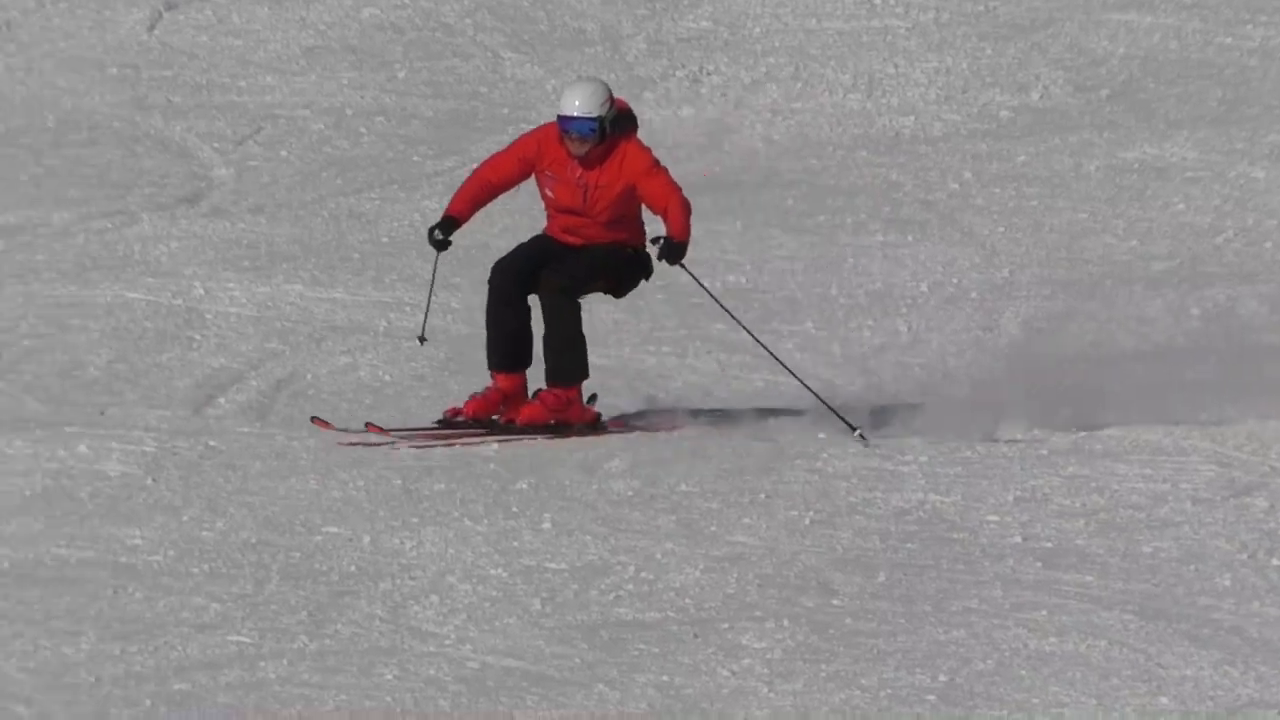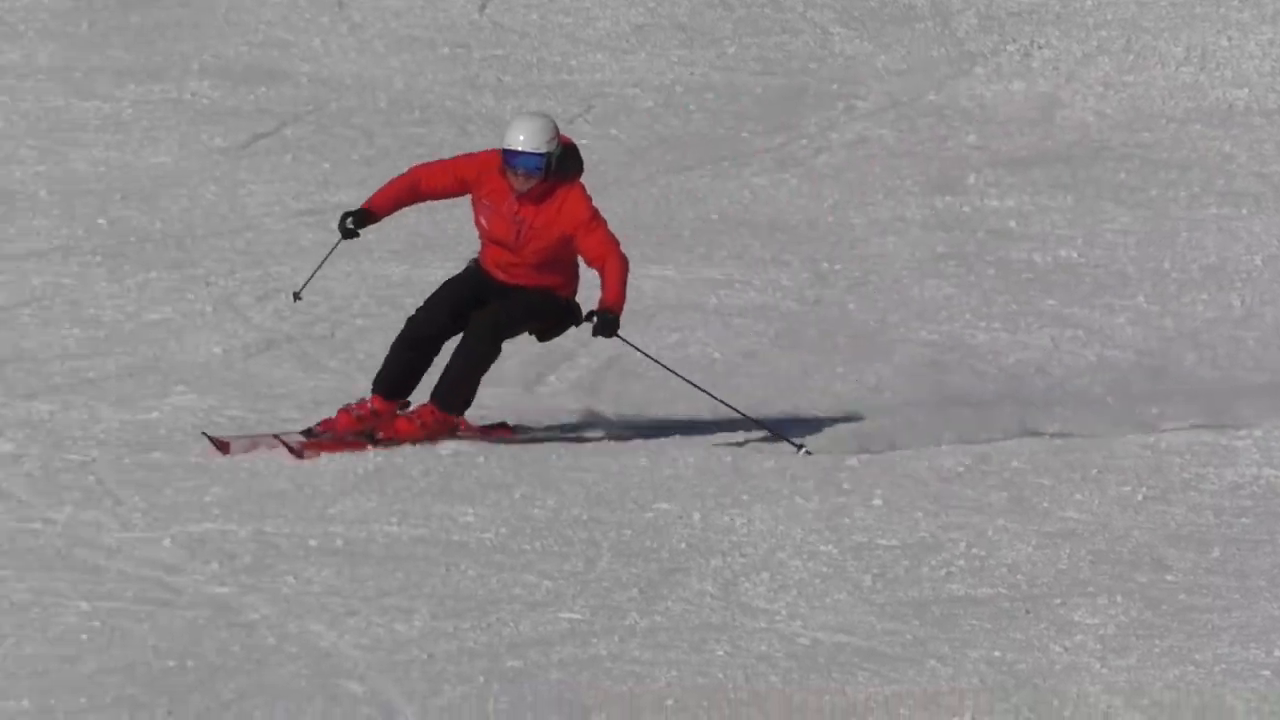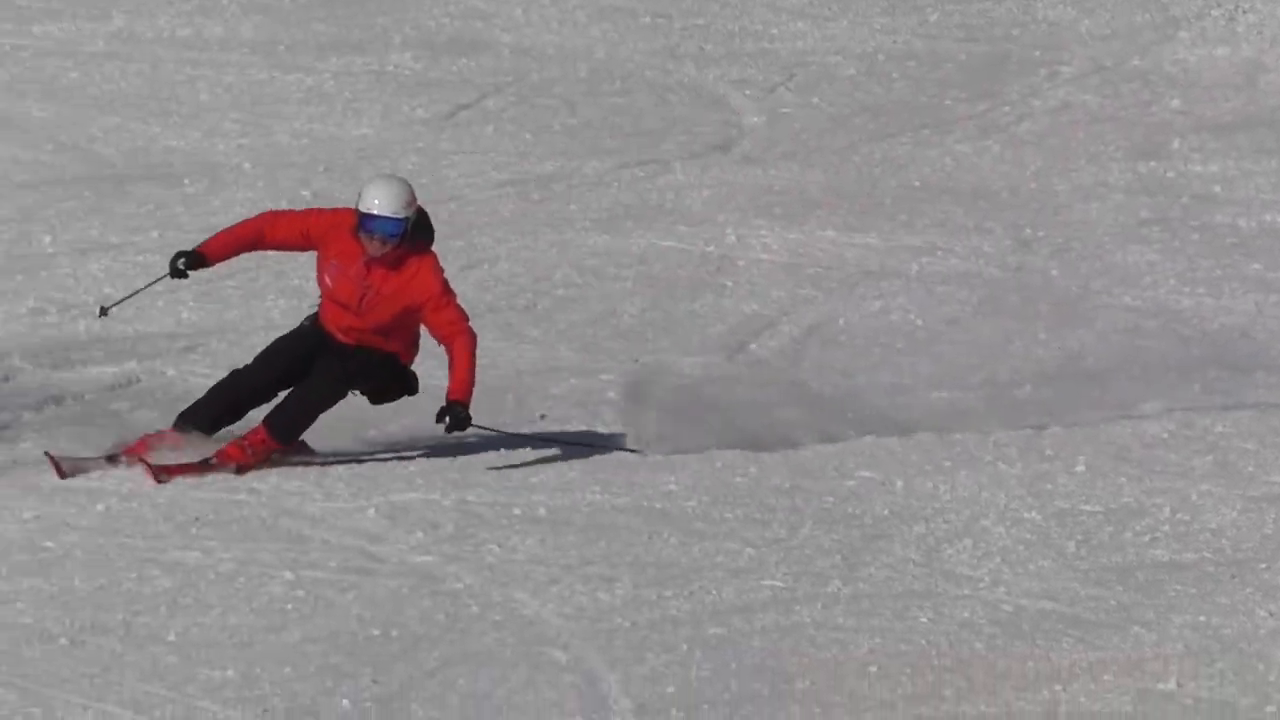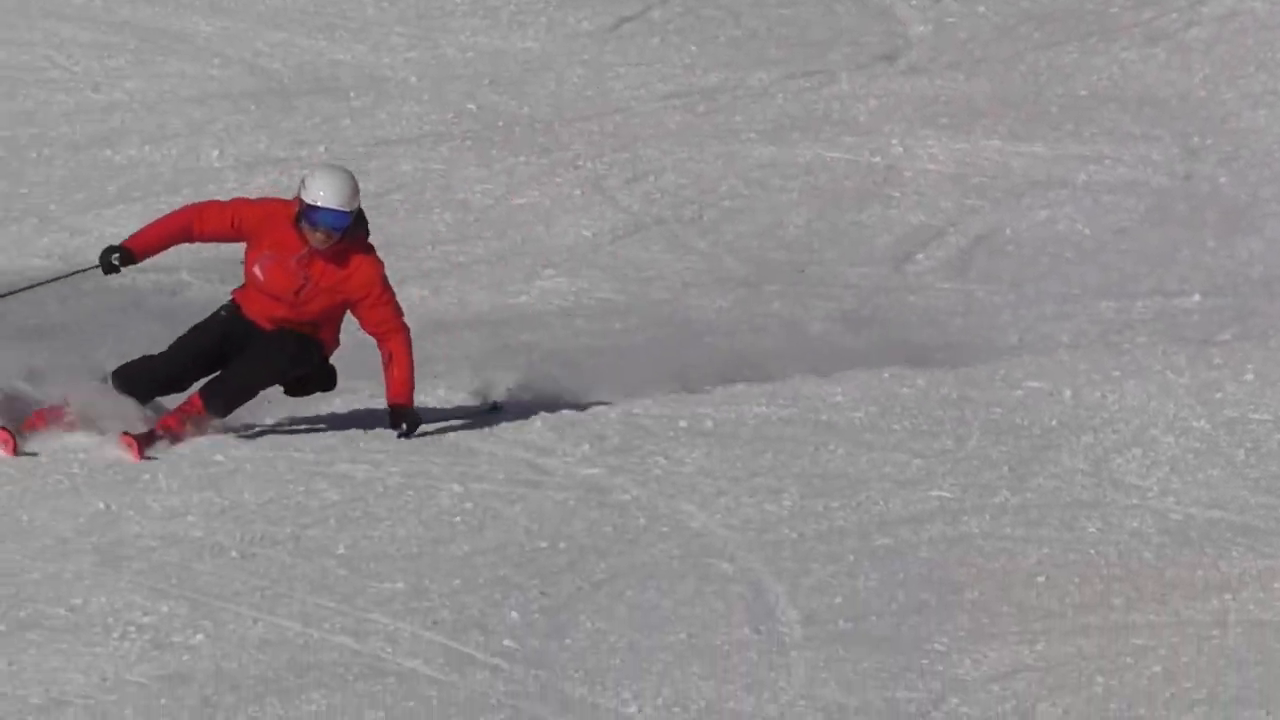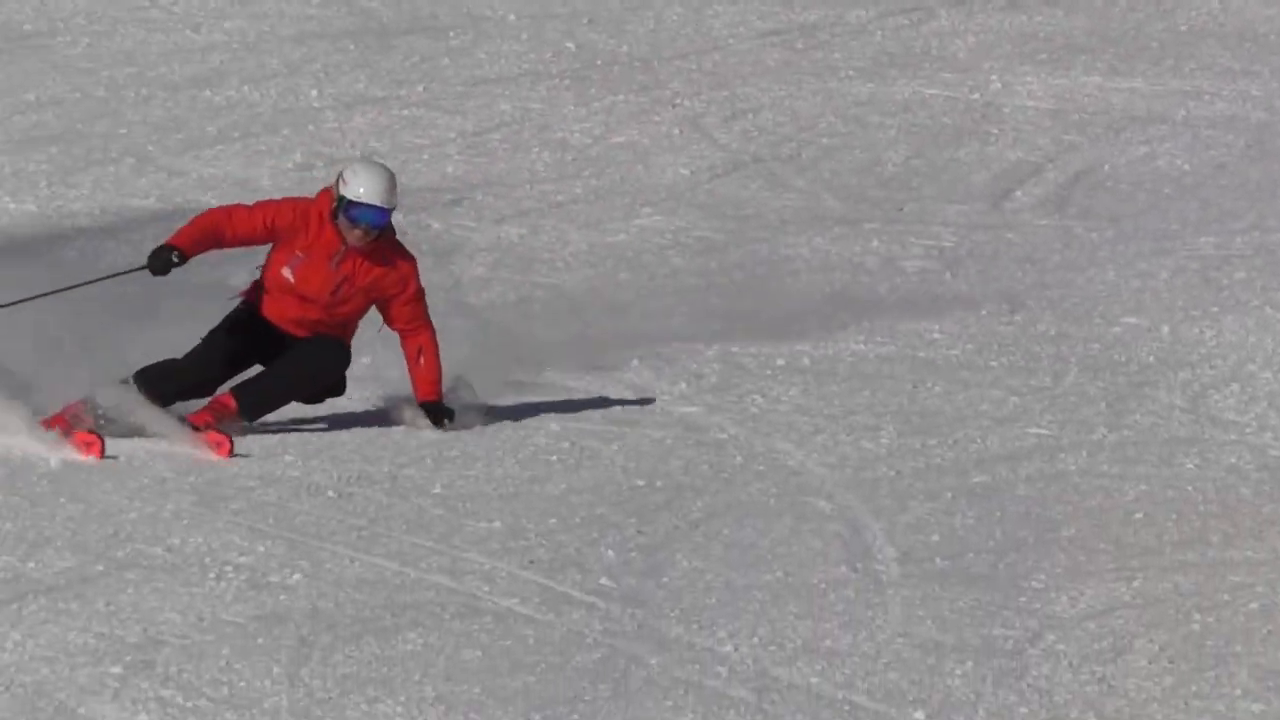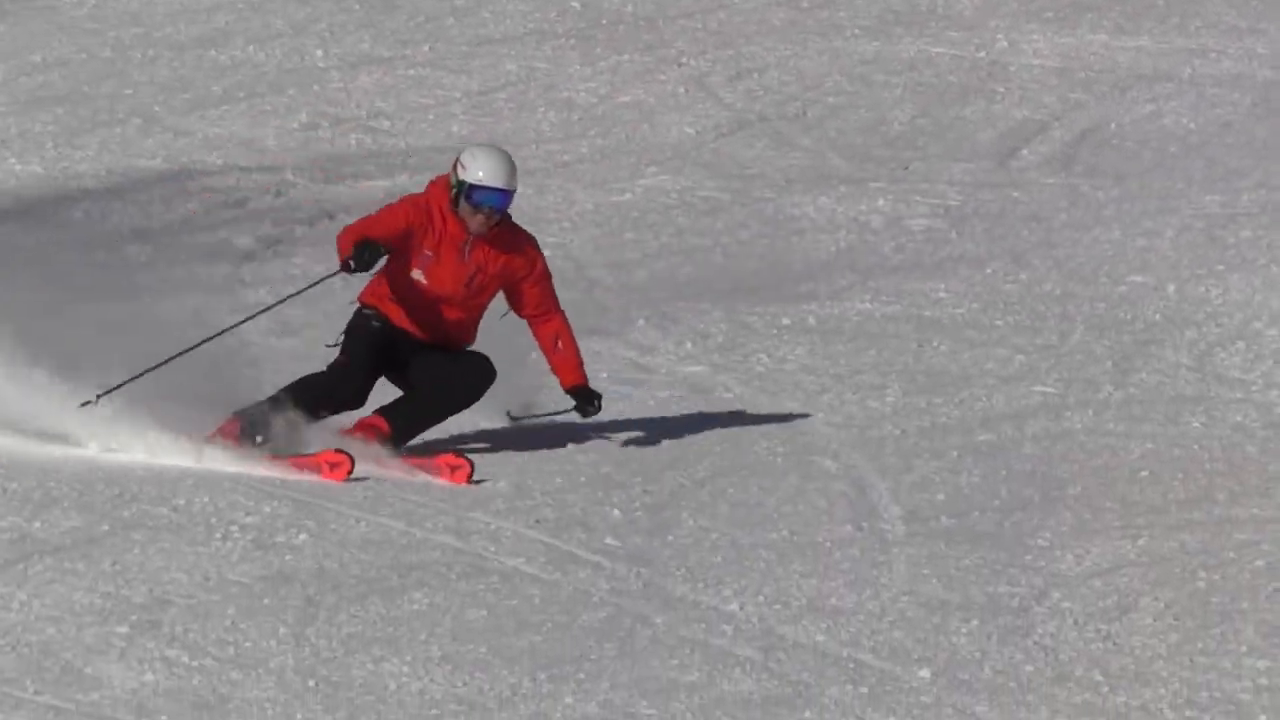
dt=0.2s
person 1, frame 1
left shoulder: (630, 155)
right shoulder: (545, 140)
left elbow: (673, 201)
right elbow: (491, 173)
left wrist: (677, 238)
right wrist: (451, 218)
left hip: (612, 251)
right hip: (559, 242)
left knee: (554, 285)
right knee: (506, 276)
left ankle: (562, 397)
right ankle: (506, 388)
person 1, frame 2
left shoulder: (571, 202)
right shoulder: (485, 168)
left elbow: (612, 258)
right elbow: (423, 179)
left wrist: (610, 309)
right wrist: (368, 212)
left hip: (543, 296)
right hip: (491, 275)
left knee: (485, 328)
right knee: (427, 322)
left ankle: (440, 415)
right ankle: (379, 406)
person 1, frame 3
left shoulder: (422, 273)
right shoulder: (335, 226)
left elbow: (459, 334)
right elbow: (270, 227)
left wrist: (458, 400)
right wrist: (202, 255)
left hip: (380, 357)
right hip: (327, 331)
left knee: (331, 375)
right knee: (256, 378)
left ankle: (265, 442)
right ankle: (177, 436)
person 1, frame 4
left shoulder: (360, 267)
right shoulder: (270, 216)
left elbow: (393, 332)
right elbow: (199, 218)
left wrist: (400, 403)
right wrist: (131, 249)
left hip: (299, 343)
right hip: (246, 318)
left knee: (281, 354)
right knee: (176, 363)
left ankle: (191, 415)
person 1, frame 5
left shoulder: (394, 266)
right shoulder: (300, 216)
left elbow: (415, 329)
right elbow: (228, 221)
left wrist: (430, 398)
right wrist: (176, 247)
left hip: (315, 345)
right hip: (260, 319)
left knee: (332, 357)
right knee: (200, 370)
left ankle: (223, 412)
right ankle: (90, 411)
person 1, frame 6
left shoulder: (519, 251)
right shoulder: (422, 212)
left elbow: (545, 316)
right elbow: (360, 233)
left wrist: (575, 383)
right wrist: (359, 250)
left hip: (438, 351)
right hip: (383, 325)
left knee: (479, 373)
right knee: (348, 383)
left ankle: (374, 433)
right ankle: (251, 423)
